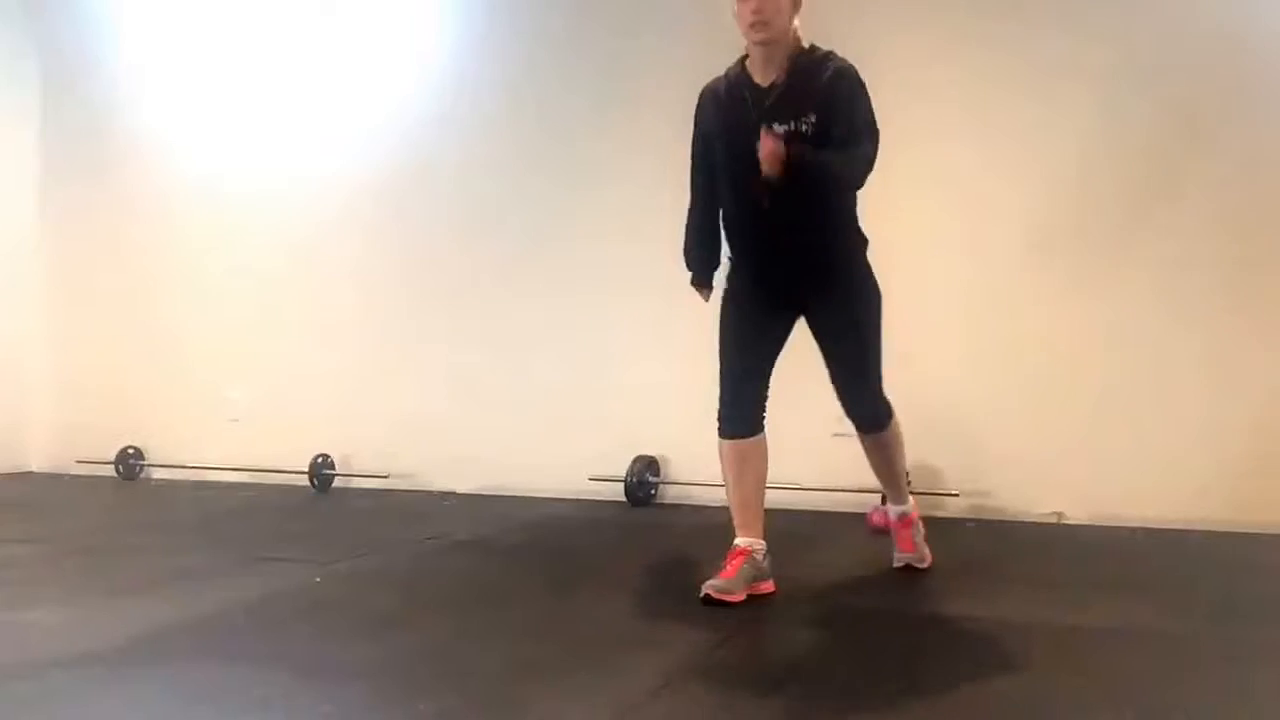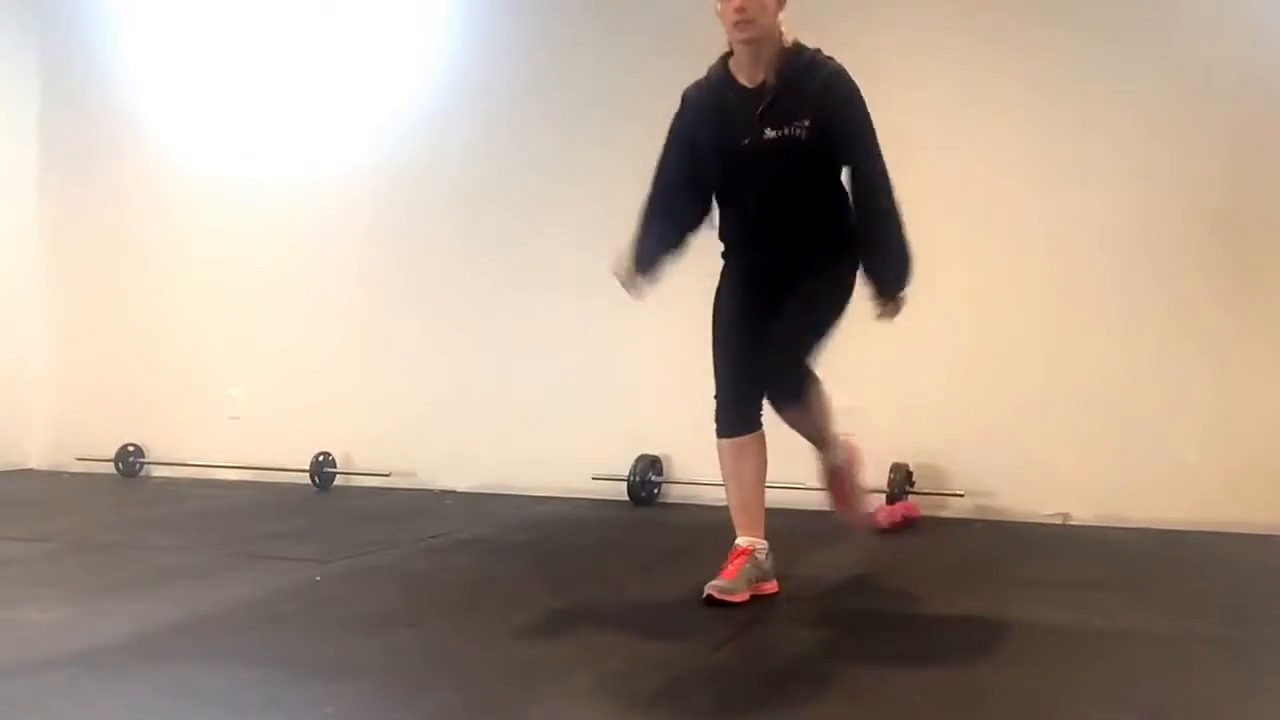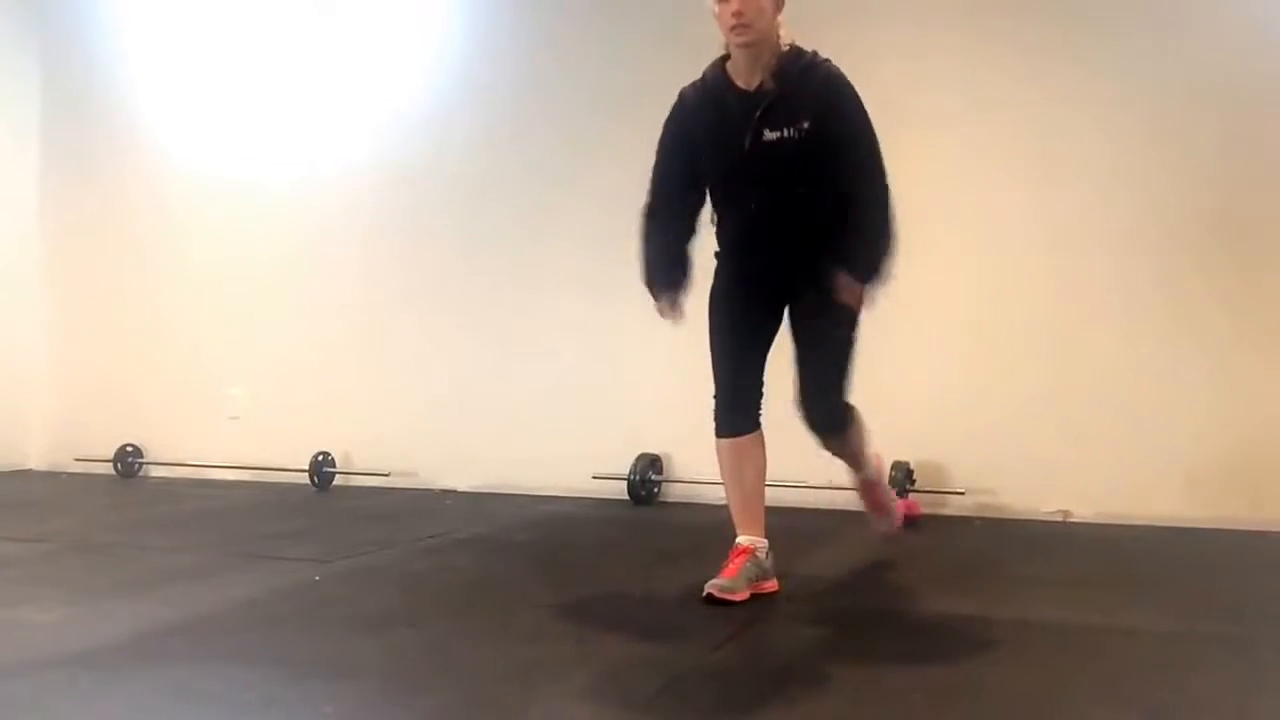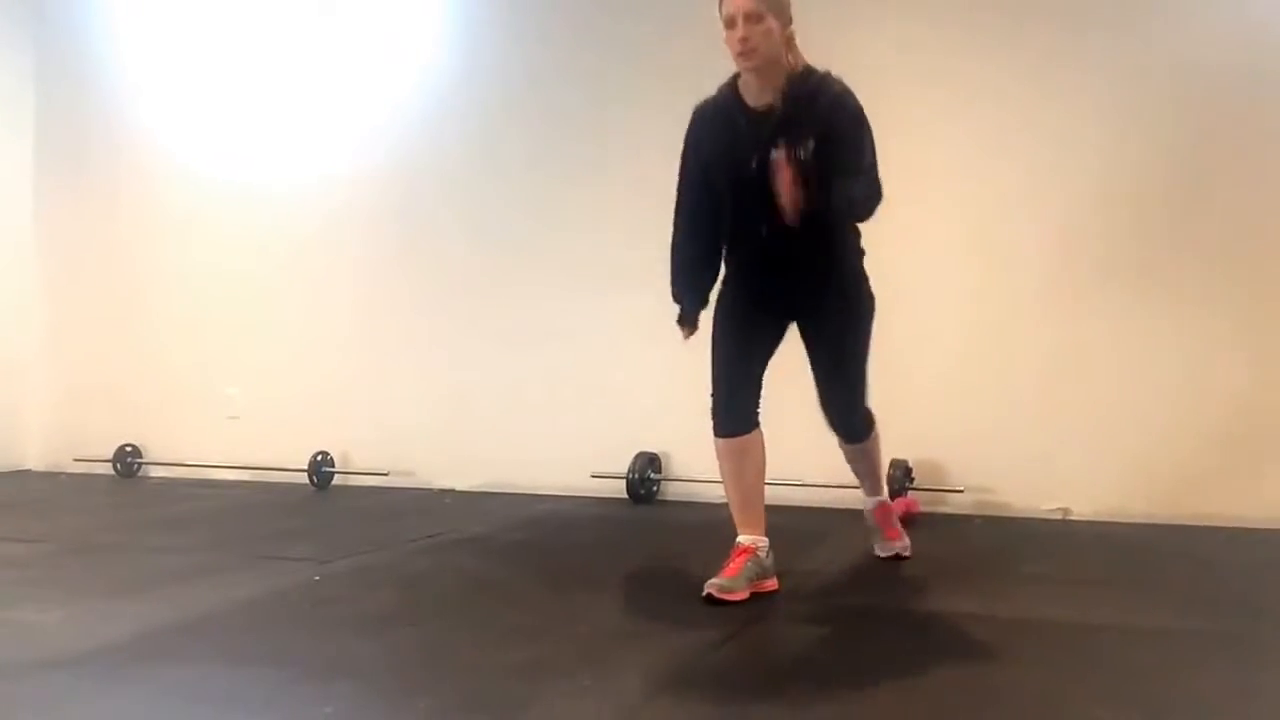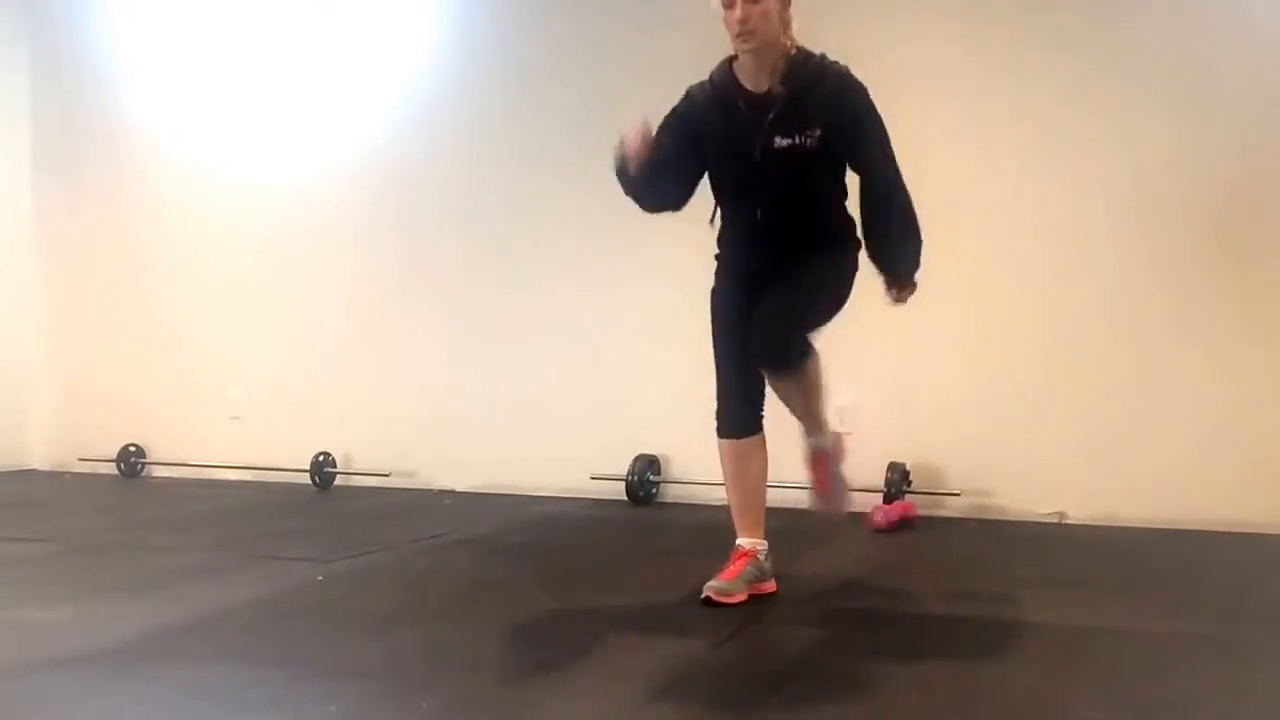
dt=0.4s
person 1, frame 1
left shoulder: (834, 81)
right shoulder: (717, 99)
left elbow: (855, 165)
right elbow: (706, 191)
left wrist: (791, 162)
right wrist: (700, 264)
left hip: (834, 272)
right hip: (753, 277)
left knee: (864, 403)
right knee: (738, 404)
left ankle: (903, 516)
right ankle: (750, 554)
person 1, frame 2
left shoulder: (823, 83)
right shoulder: (703, 102)
left elbow: (869, 180)
right elbow: (675, 196)
left wrist: (888, 274)
right wrist: (645, 258)
left hip: (824, 260)
right hip: (750, 265)
left knee: (779, 364)
right knee: (734, 400)
left ankle: (836, 455)
right ankle: (752, 554)
person 1, frame 3
left shoulder: (820, 84)
right shoulder: (697, 103)
left elbow: (865, 180)
right elbow: (672, 198)
left wrist: (863, 265)
right wrist: (665, 277)
left hip: (822, 267)
right hip: (742, 271)
left knee: (821, 404)
right knee: (733, 403)
left ankle: (871, 479)
right ankle: (752, 554)
person 1, frame 4
left shoulder: (830, 103)
right shoulder: (711, 119)
left elbow: (864, 192)
right elbow: (697, 214)
left wrist: (809, 199)
right wrist: (689, 297)
left hip: (828, 284)
right hip: (749, 286)
left knee: (846, 413)
right knee: (732, 403)
left ankle: (880, 508)
right ankle: (752, 552)
person 1, frame 5
left shoulder: (831, 89)
right shoulder: (704, 104)
left elbow: (881, 180)
right elbow: (665, 188)
left wrist: (899, 260)
right wrist: (635, 164)
left hip: (821, 260)
right hip: (742, 269)
left knee: (778, 334)
right knee: (737, 403)
left ankle: (821, 442)
right ankle: (752, 555)
